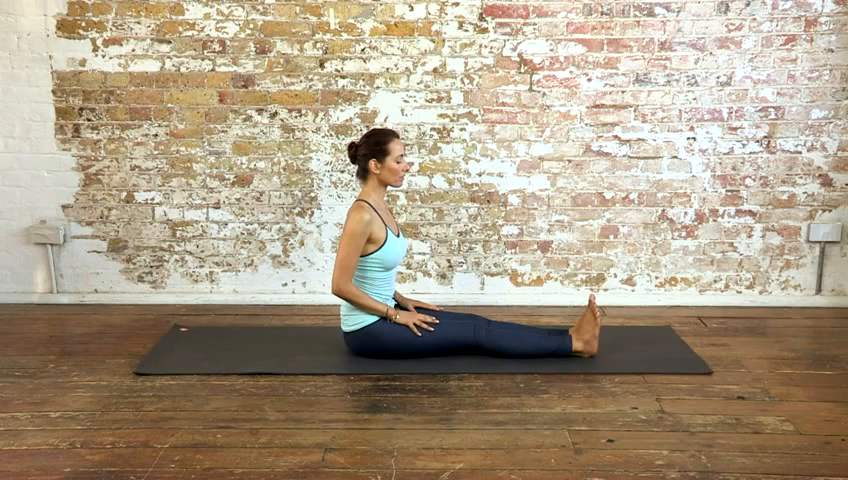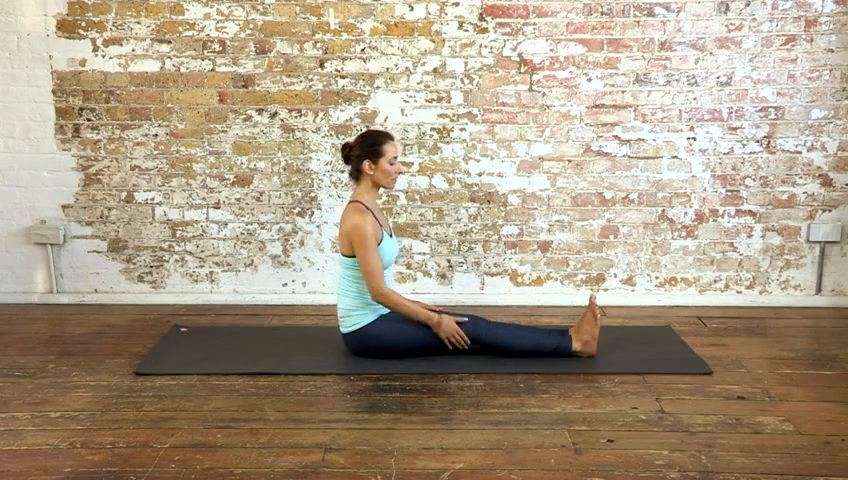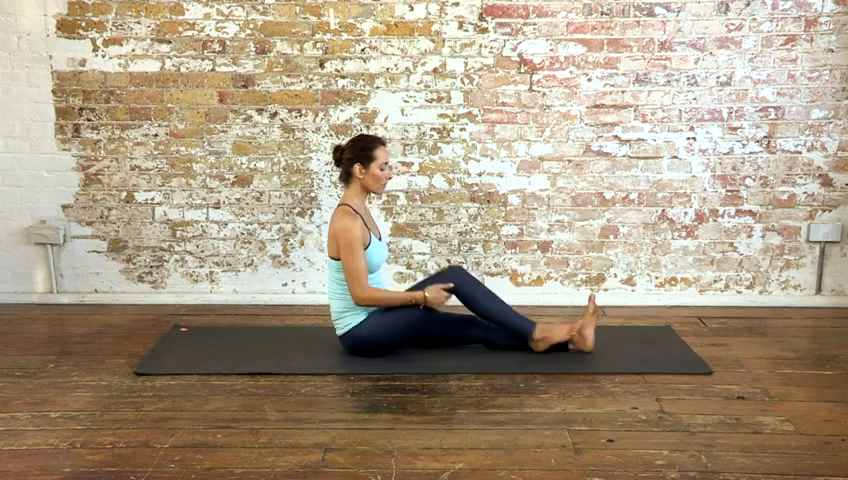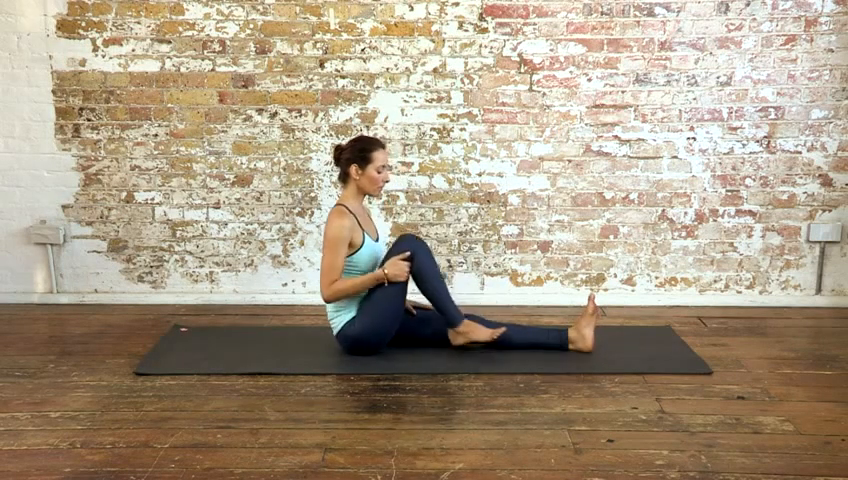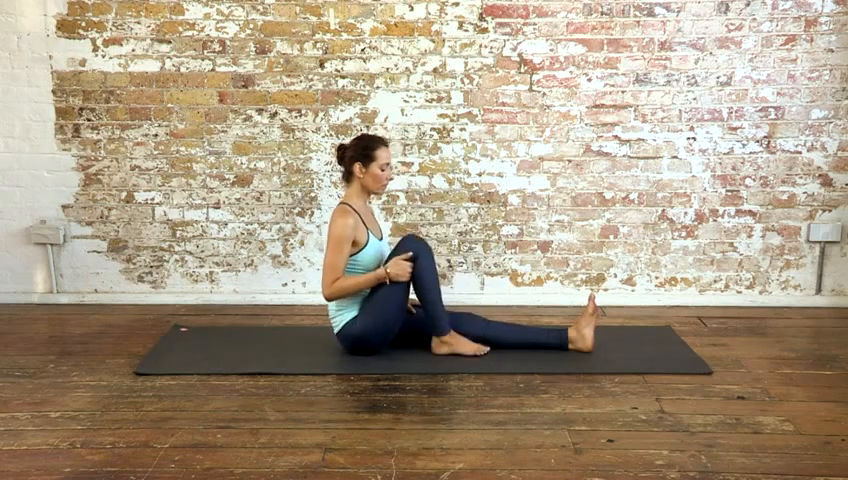
dt=0.4s
person 1, frame 1
left shoulder: (378, 205)
right shoulder: (362, 215)
right elbow: (341, 285)
left wrist: (400, 301)
right wrist: (394, 314)
left hip: (379, 317)
right hip: (368, 330)
left knee: (474, 324)
right knee: (475, 333)
left ankle: (569, 336)
right ankle: (574, 344)
person 1, frame 2
left shoulder: (369, 207)
right shoulder: (359, 217)
right elbow: (378, 291)
left wrist: (405, 304)
right wrist: (434, 321)
left hip: (376, 319)
right hip: (366, 331)
left knee: (474, 325)
right knee: (471, 330)
left ankle: (568, 337)
right ankle: (573, 344)
person 1, frame 3
left shoulder: (357, 210)
right shoulder: (348, 221)
right elbow: (360, 294)
left wrist: (408, 301)
right wrist: (422, 297)
left hip: (371, 322)
right hip: (361, 332)
left knee: (473, 327)
right knee: (454, 276)
left ankle: (565, 339)
right ankle: (535, 333)
person 1, frame 4
left shoulder: (359, 211)
right shoulder: (341, 220)
right elbow: (329, 291)
left wrist: (395, 297)
right wrist: (383, 275)
left hip: (372, 321)
right hip: (357, 330)
right knee: (410, 246)
left ankle: (569, 337)
right ankle: (459, 325)
person 1, frame 5
left shoulder: (363, 210)
right shoulder: (345, 219)
right elbow: (330, 289)
left wrist: (397, 295)
right wrist: (384, 273)
left hip: (373, 322)
right hip: (358, 330)
left knee: (469, 324)
right knee: (413, 246)
left ankle: (569, 337)
right ankle: (442, 337)
